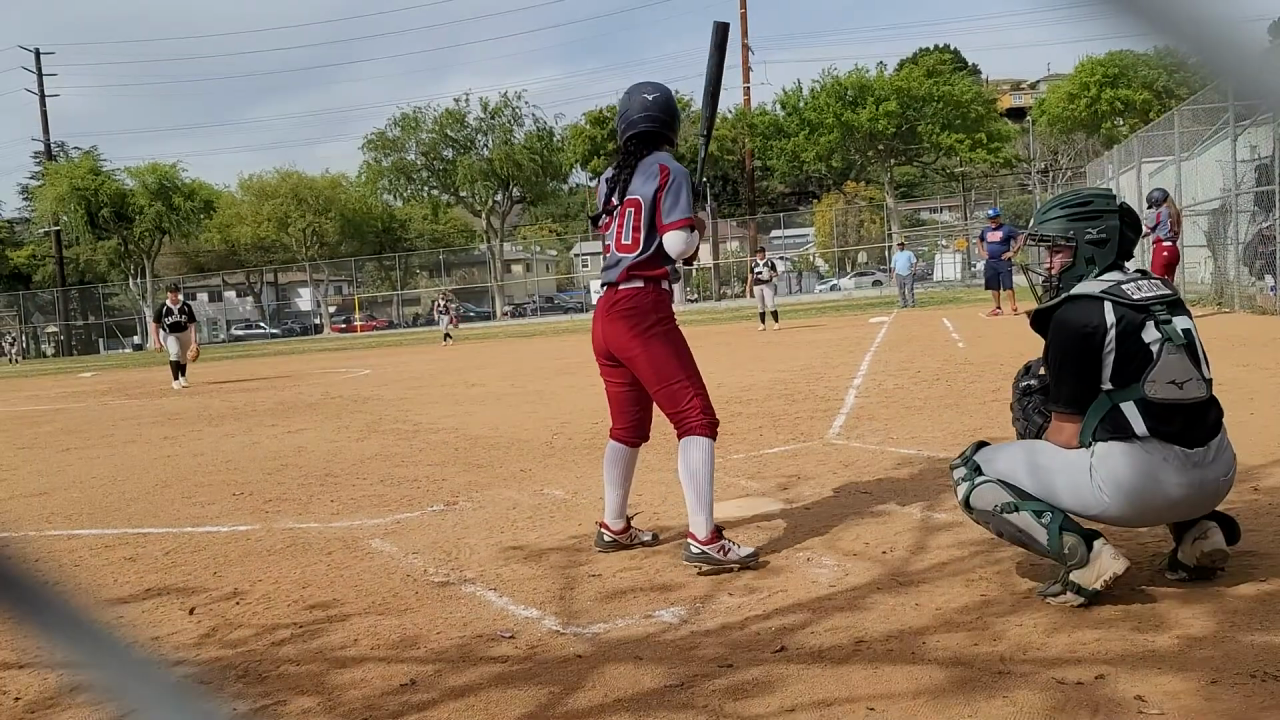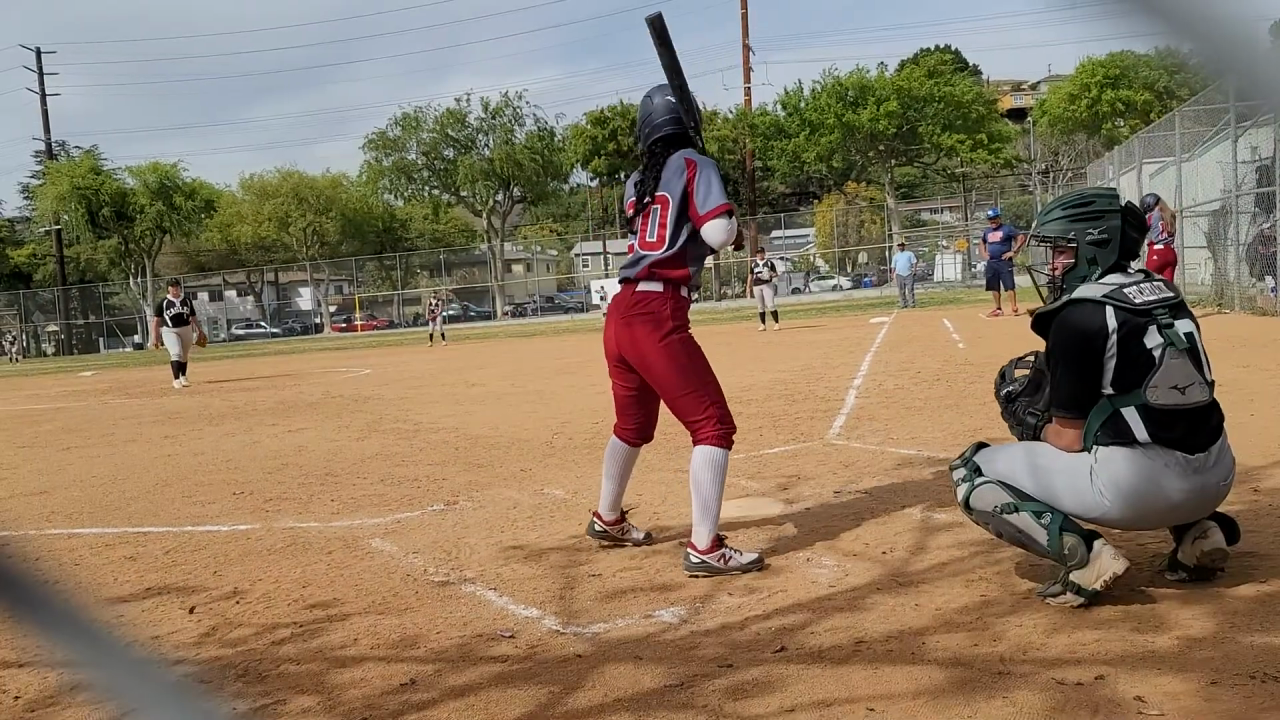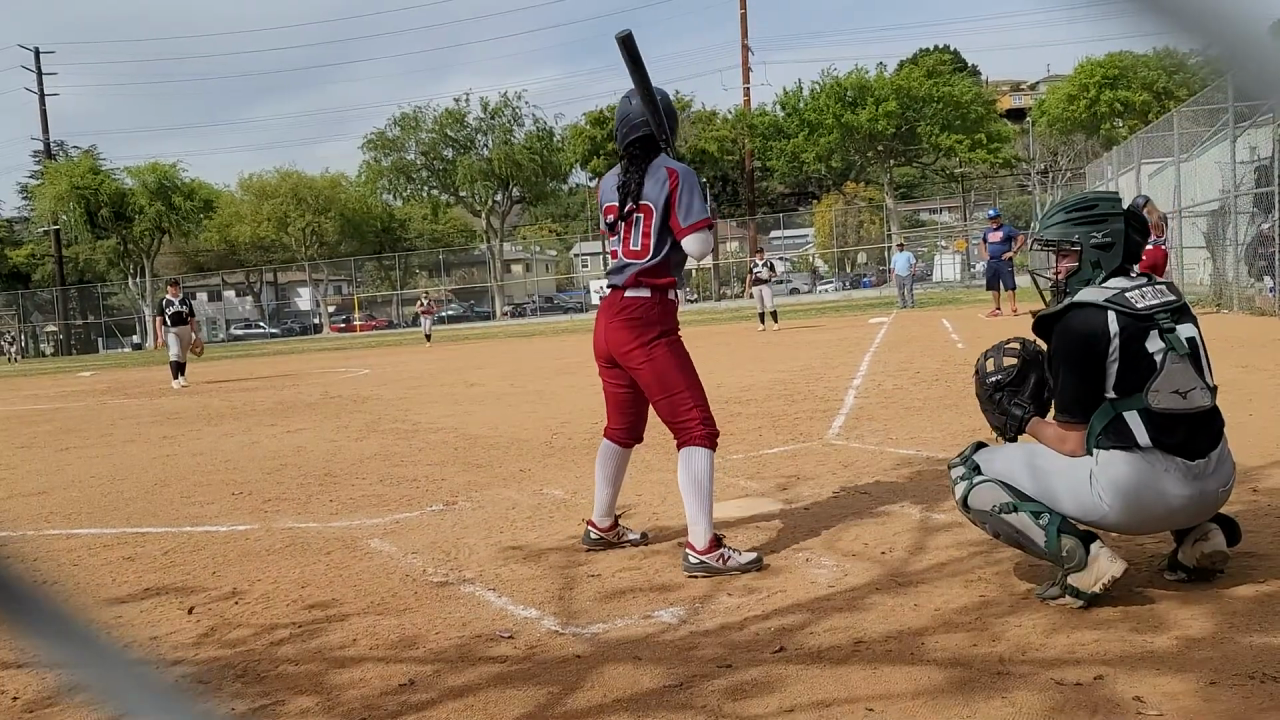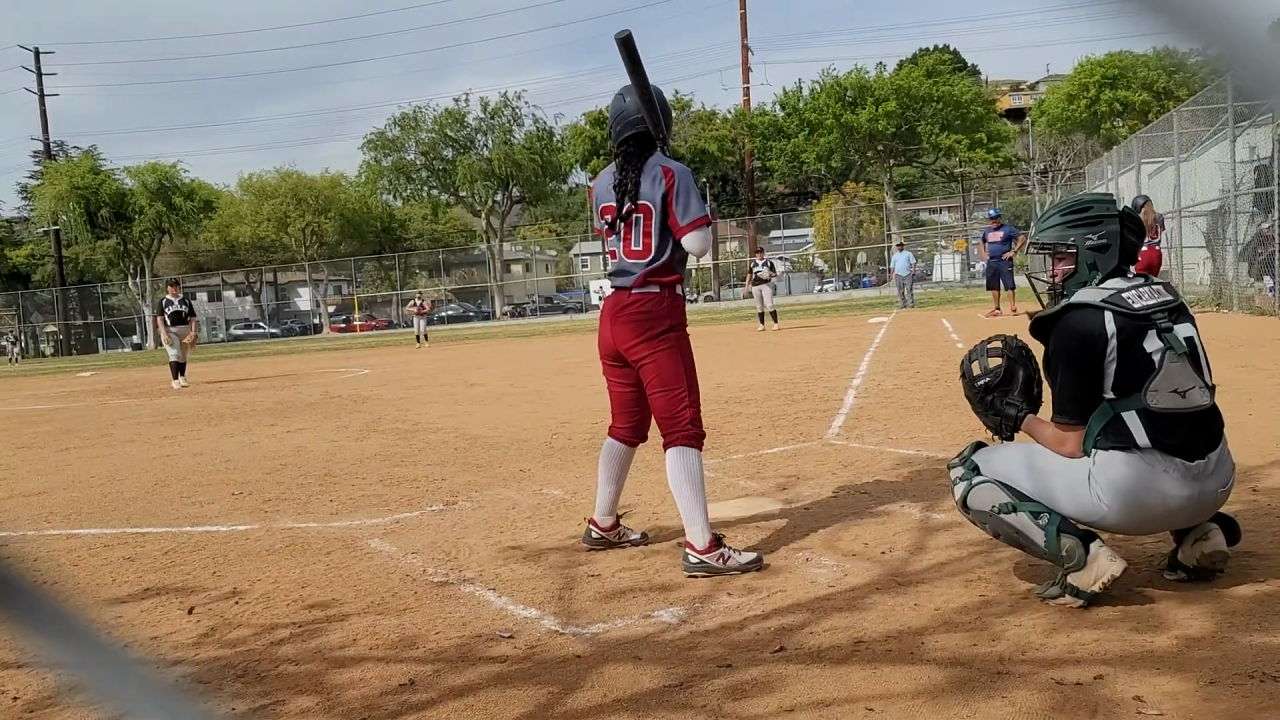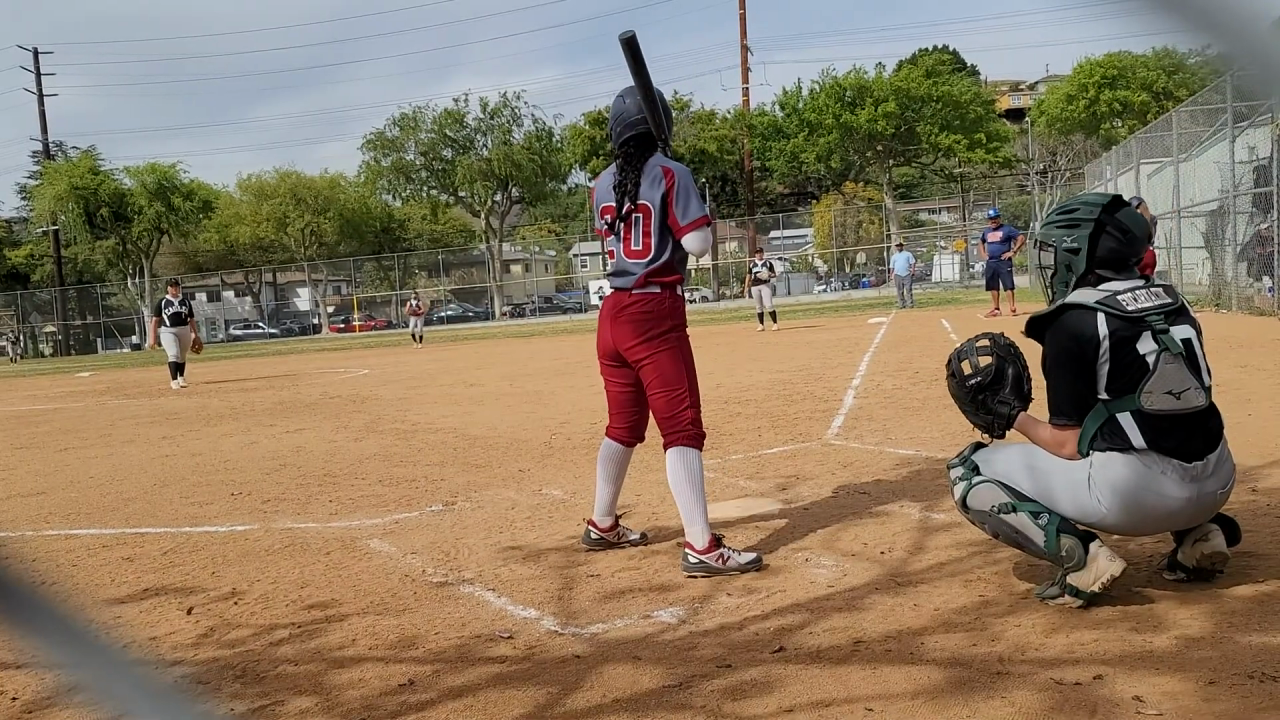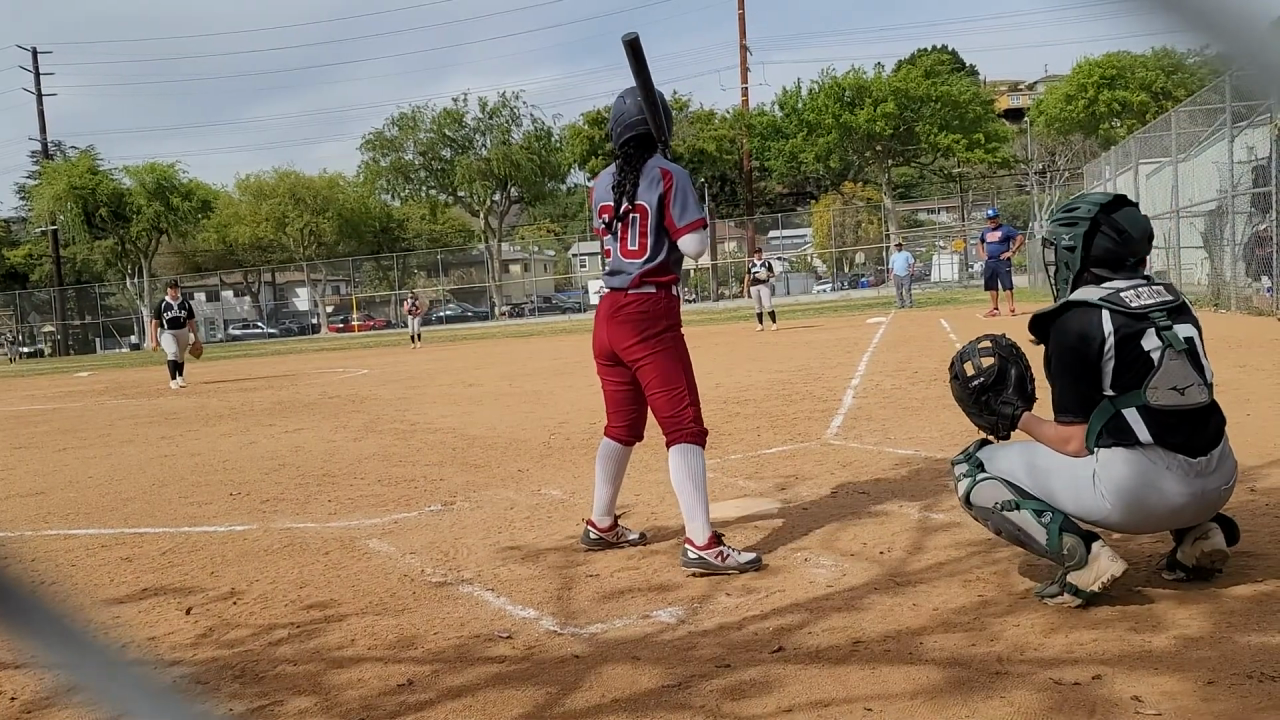
dt=0.4s
person 1, frame 1
left shoulder: (609, 180)
right shoulder: (668, 171)
right elbow: (678, 246)
right wrist: (695, 227)
left hip: (608, 313)
right hip: (644, 311)
left knee: (627, 426)
right knee: (695, 418)
left ankle: (614, 527)
right ankle: (703, 539)
person 1, frame 2
left shoulder: (638, 180)
right shoulder: (695, 166)
right elbow: (719, 235)
left wrist: (697, 226)
right wrist: (732, 222)
left hip: (621, 313)
right hip: (658, 317)
left knee: (632, 426)
right knee: (713, 425)
left ankle: (607, 518)
right ankle: (704, 548)
person 1, frame 3
left shoulder: (609, 183)
right shoulder: (676, 176)
right elbow: (698, 247)
right wrist: (704, 227)
left hip: (610, 317)
right hip: (649, 319)
left knee: (622, 428)
right knee: (696, 429)
left ankle: (601, 525)
right ankle: (702, 547)
person 1, frame 4
left shoulder: (602, 183)
right shoulder: (671, 174)
right elbow: (697, 245)
right wrist: (700, 217)
left hip: (615, 315)
right hip: (656, 315)
left knee: (626, 425)
right knee: (681, 430)
left ankle: (603, 525)
right ankle: (701, 547)
person 1, frame 5
left shoulder: (603, 184)
right shoulder: (671, 174)
right elbow: (698, 244)
right wrist: (698, 219)
left hip: (614, 314)
right hip: (655, 314)
left knee: (623, 426)
right knee: (682, 429)
left ankle: (602, 525)
right ankle: (701, 547)
person 1, frame 6
left shoulder: (602, 183)
right shoulder: (669, 176)
right elbow: (693, 247)
right wrist: (697, 220)
left hip: (609, 315)
right hip: (650, 315)
left knee: (622, 426)
right knee: (684, 427)
left ankle: (601, 526)
right ankle: (702, 544)
person 2, frame 1
left shoulder: (1075, 313)
right shoulder: (1161, 293)
left elbow: (1069, 436)
left wrist: (1037, 425)
left hip: (1137, 482)
left knee: (972, 470)
left ankle: (1082, 552)
right ankle: (1198, 528)
person 2, frame 2
left shoulder: (1078, 316)
right shoulder: (1165, 295)
left elbow: (1071, 439)
left wrist: (1034, 425)
left hip: (1137, 485)
left knee: (973, 471)
left ankle: (1081, 553)
right ankle: (1197, 528)
person 2, frame 3
left shoulder: (1080, 320)
right shoulder: (1168, 298)
left elbow: (1074, 443)
left wrist: (1026, 421)
left hip: (1139, 490)
left knee: (971, 471)
left ankle: (1079, 556)
right ankle: (1198, 531)
person 2, frame 4
left shoulder: (1078, 321)
right shoulder: (1165, 299)
left elbow: (1072, 444)
left wrist: (1020, 419)
left hip: (1137, 491)
left knee: (970, 470)
left ankle: (1080, 556)
right ankle: (1199, 531)
person 2, frame 5
left shoulder: (1073, 322)
right shoulder: (1170, 301)
left elbow: (1068, 445)
left wrist: (1014, 417)
left hip: (1136, 492)
left knee: (970, 471)
left ankle: (1078, 556)
right ankle: (1199, 532)
person 2, frame 6
left shoulder: (1076, 320)
right shoulder: (1172, 301)
left elbow: (1074, 442)
left wrist: (1017, 417)
left hip: (1140, 490)
right hip: (1217, 479)
left knee: (974, 468)
left ankle: (1080, 555)
right ankle: (1197, 531)
